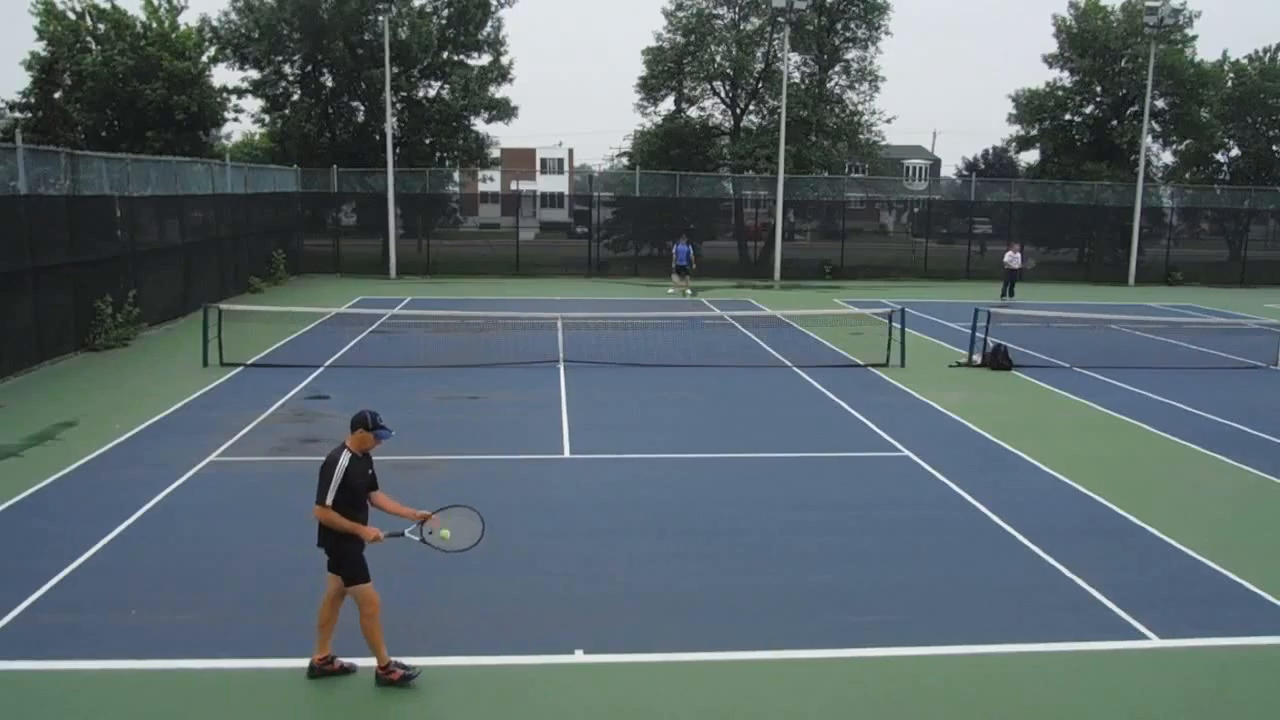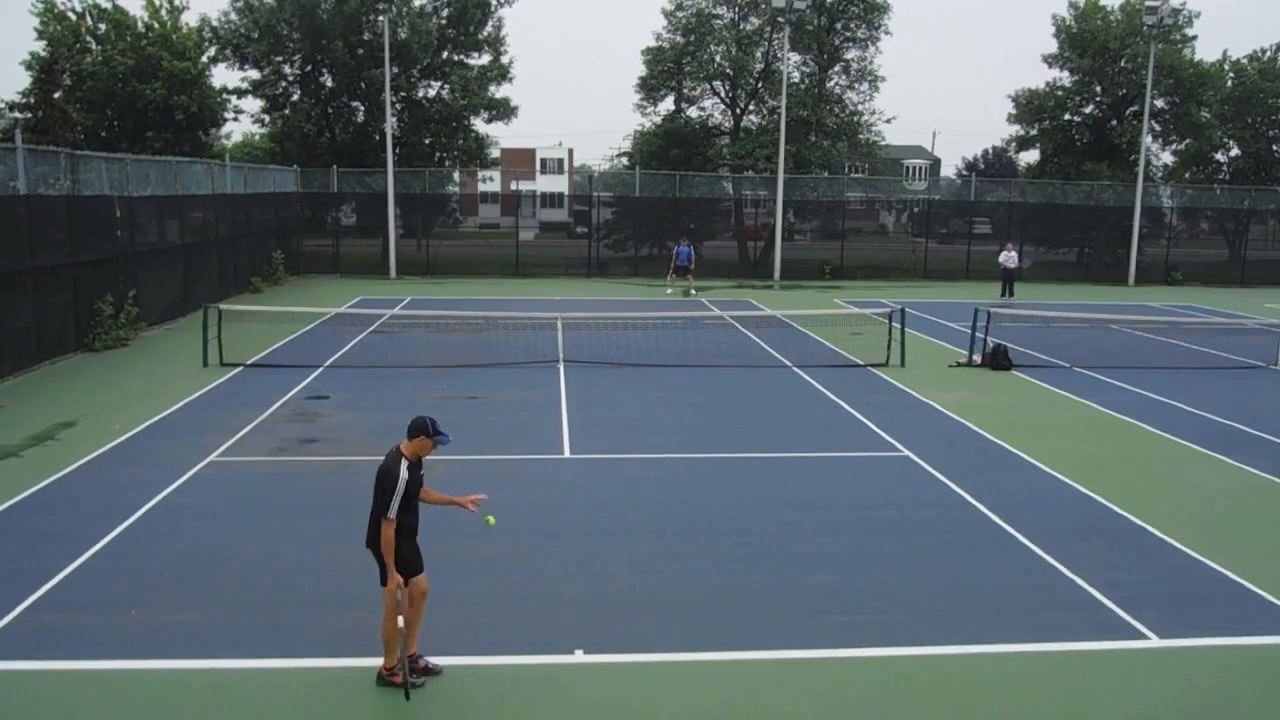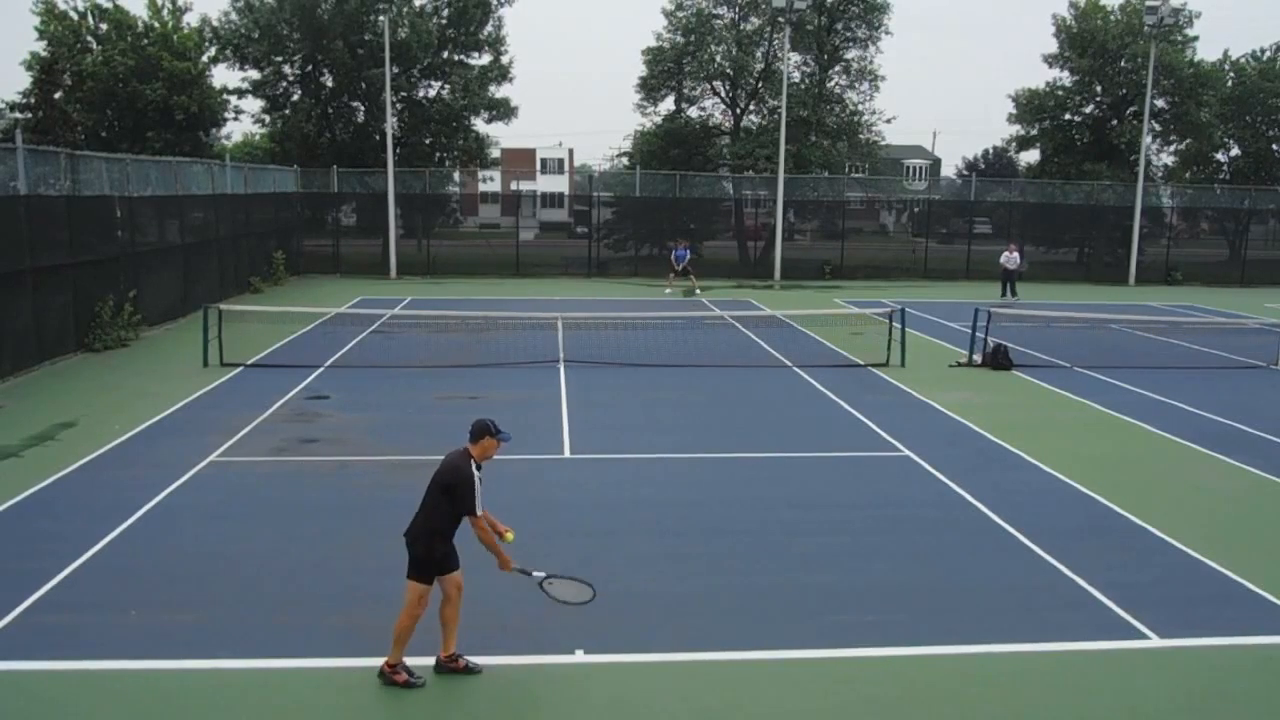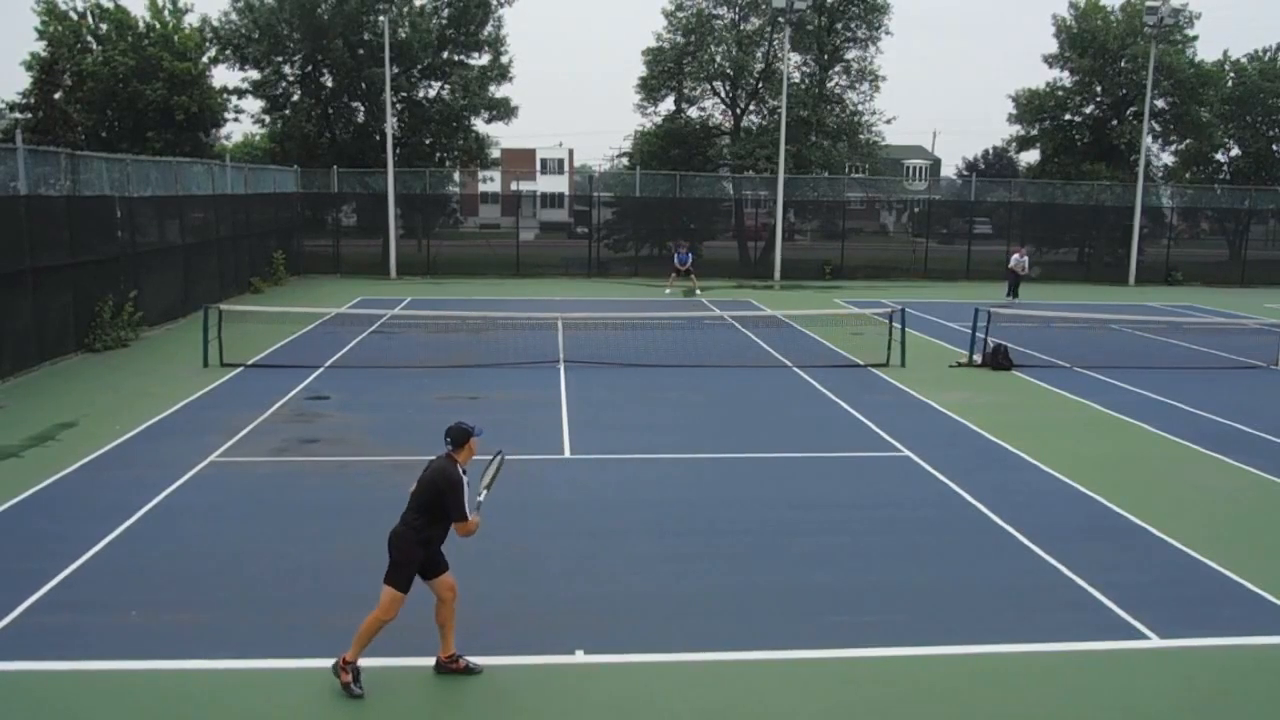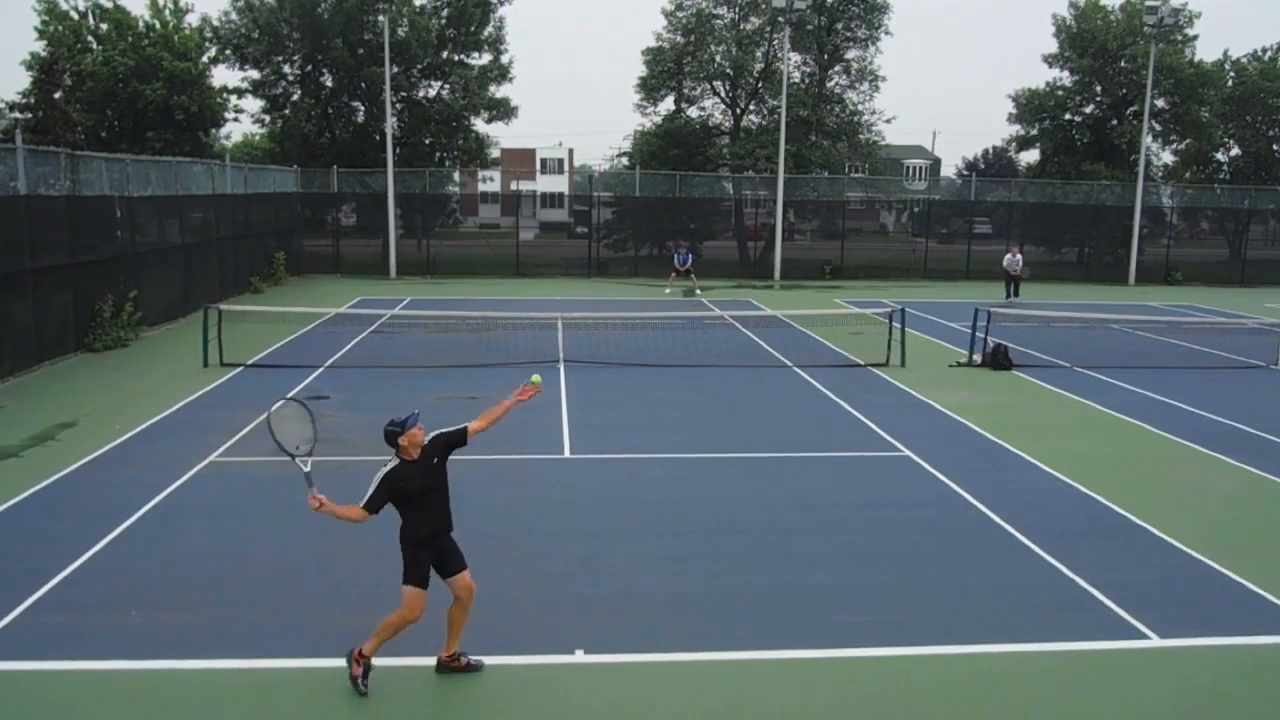
dt=1s
person 1, frame 1
left shoulder: (364, 457)
right shoulder: (338, 464)
left elbow: (375, 496)
right elbow: (321, 512)
left wrist: (414, 515)
right wrist: (361, 529)
left hip: (348, 541)
right hip: (342, 543)
left knee: (334, 596)
right knee: (370, 604)
left ankle: (321, 659)
right ankle: (385, 668)
person 1, frame 2
left shoulder: (410, 456)
right shoulder: (397, 474)
left elbow: (420, 493)
right elbow: (387, 526)
left wrist: (459, 501)
right wrist: (391, 571)
left hip: (406, 539)
right hip: (392, 545)
left knee: (419, 593)
right knee: (396, 608)
left ankle: (409, 656)
right ankle: (389, 670)
person 1, frame 3
left shoulder: (463, 459)
right shoulder: (467, 473)
right elbow: (478, 525)
left wrist: (496, 524)
right wrist: (501, 557)
left hip: (439, 537)
right hip: (425, 540)
left knee: (454, 590)
right knee: (416, 605)
left ankle: (447, 656)
right ankle: (392, 666)
person 1, frame 4
left shoulder: (440, 463)
right shoulder: (456, 478)
left elbow: (415, 491)
right elbow: (463, 530)
left wrist: (459, 518)
right wrist: (474, 522)
left hip: (423, 542)
right hip: (407, 545)
left knee: (448, 592)
right knee: (387, 611)
left ankle: (448, 658)
right ankle: (347, 663)
person 1, frame 5
left shoulder: (436, 443)
right shoulder: (389, 476)
left elbow: (479, 425)
right elbow: (361, 513)
left wrist: (514, 400)
right wrist: (328, 507)
left hip: (442, 537)
right hip: (416, 545)
left knee: (466, 591)
right knee: (411, 612)
left ankle: (449, 656)
right ankle: (362, 656)
